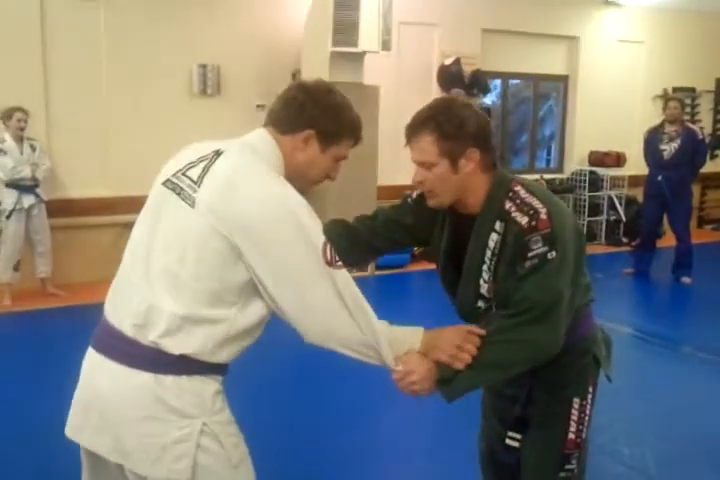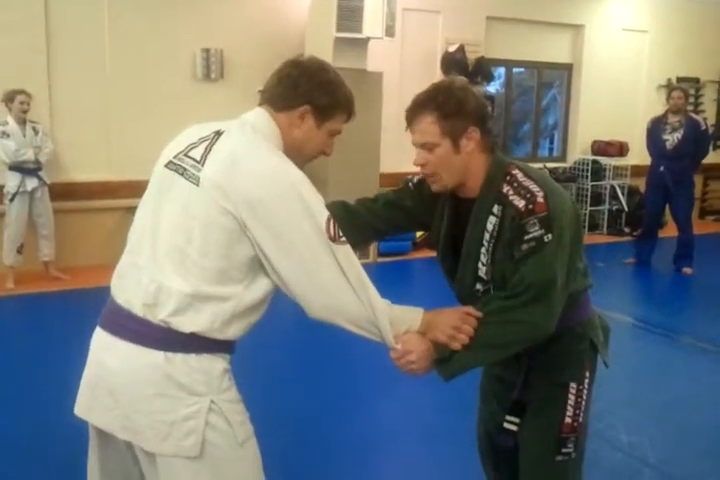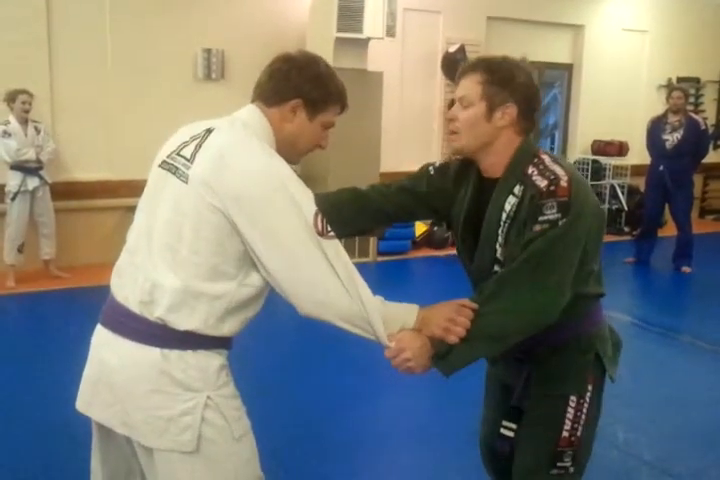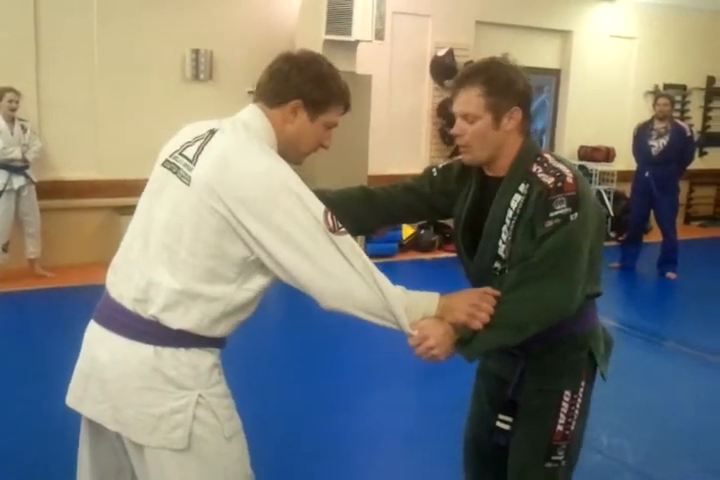
dt=0.7s
person 1, frame 1
left shoulder: (198, 156)
right shoulder: (270, 202)
right elbow: (329, 316)
right wrist: (422, 343)
left hip: (106, 369)
right hip: (166, 396)
person 1, frame 2
left shoulder: (194, 138)
right shoulder: (271, 176)
right elbow: (331, 288)
right wrist: (420, 322)
left hip: (114, 348)
right hip: (175, 376)
person 1, frame 3
left shoulder: (192, 137)
right shoulder: (259, 171)
right elbow: (320, 286)
right wrist: (414, 319)
left hip: (116, 344)
right hip: (175, 371)
person 1, frame 4
left shoulder: (195, 136)
right shoulder: (259, 173)
right elbow: (336, 274)
right wrist: (436, 307)
left hip: (109, 342)
right hip: (165, 370)
person 2, frame 1
left shoulder: (538, 222)
right shoulder: (436, 204)
left elbow: (537, 332)
right elbow: (370, 233)
left wrist: (443, 369)
left hip: (562, 360)
right hip: (506, 356)
person 2, frame 2
left shoulder: (536, 204)
right shoulder: (436, 188)
left elbow: (533, 311)
right elbow: (372, 215)
left wrist: (441, 348)
left hip: (559, 345)
right hip: (505, 342)
person 2, frame 3
left shoulder: (557, 192)
right shoulder: (462, 175)
left elbow: (531, 298)
right elbow: (382, 202)
left wrist: (437, 345)
left hip: (566, 355)
right hip: (511, 349)
person 2, frame 4
left shoulder: (561, 191)
right shoulder: (463, 175)
left elbow: (551, 295)
right elbow: (387, 203)
left wrist: (459, 330)
left hip: (559, 353)
right hip: (503, 344)
person 3, frame 1
left shoulder: (33, 145)
left elbow: (45, 166)
left wrist: (35, 177)
right wrist: (31, 171)
left hip: (34, 196)
left knee: (43, 241)
left ankle: (47, 284)
person 3, frame 2
left shoulder: (36, 128)
left elbow: (48, 149)
left wrist: (38, 160)
right wrist: (33, 154)
left hip: (37, 179)
right hip: (17, 181)
left knee: (46, 224)
left ankle: (49, 267)
person 3, frame 3
left shoulder: (39, 127)
left elbow: (50, 149)
left wrist: (39, 159)
right wrist: (35, 154)
left hip: (39, 179)
right hip: (19, 180)
left knee: (47, 223)
left ankle: (50, 265)
person 3, frame 4
left shoulder: (25, 126)
left elbow: (36, 148)
left wrist: (25, 158)
right wrist: (20, 153)
left hip: (24, 177)
left knee: (32, 222)
left ankle: (35, 264)
person 4, frame 1
left shoulder: (692, 133)
right shoulder: (652, 133)
left elbow: (700, 157)
left wrist: (685, 176)
right wrist: (657, 172)
left hip: (679, 188)
right hip: (655, 185)
left knee: (681, 230)
right knee: (648, 228)
left ankle: (682, 271)
right ankle: (640, 266)
person 4, frame 2
left shoulder: (696, 123)
right shoulder: (655, 122)
left elbow: (703, 148)
left wrist: (689, 166)
right wrist: (660, 163)
left hip: (682, 178)
right hip: (657, 175)
left knee: (683, 221)
right knee: (650, 218)
left ankle: (684, 262)
right ankle: (641, 256)
person 4, frame 3
left shoulder: (696, 123)
right shoulder: (655, 122)
left elbow: (702, 148)
left wrist: (687, 166)
right wrist: (660, 162)
left hip: (681, 178)
right hip: (657, 175)
left knee: (682, 220)
right knee: (649, 217)
left ankle: (683, 261)
right ankle: (641, 255)
person 4, frame 4
left shoulder: (682, 130)
right shoulder: (641, 129)
left elbow: (688, 155)
left wrist: (674, 172)
right wrist: (646, 168)
left hip: (666, 184)
right hip: (643, 181)
left knee: (667, 226)
right knee: (635, 222)
left ankle: (668, 266)
right ankle: (626, 260)
